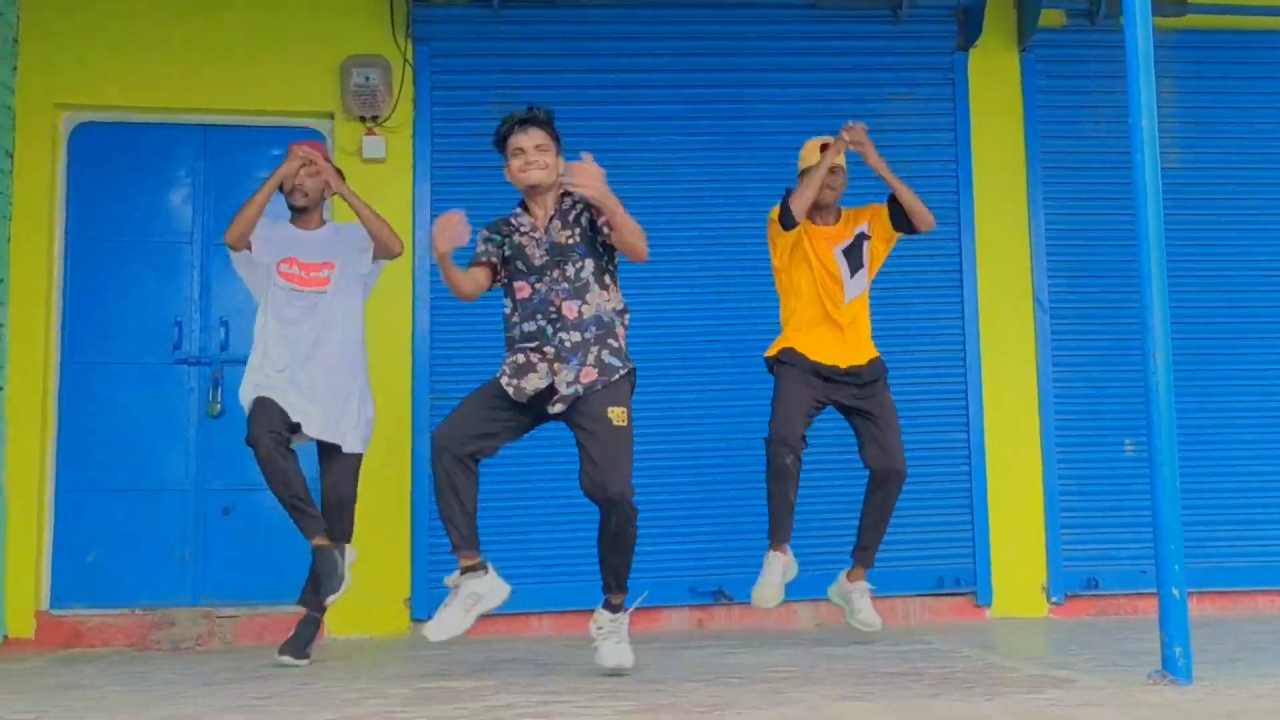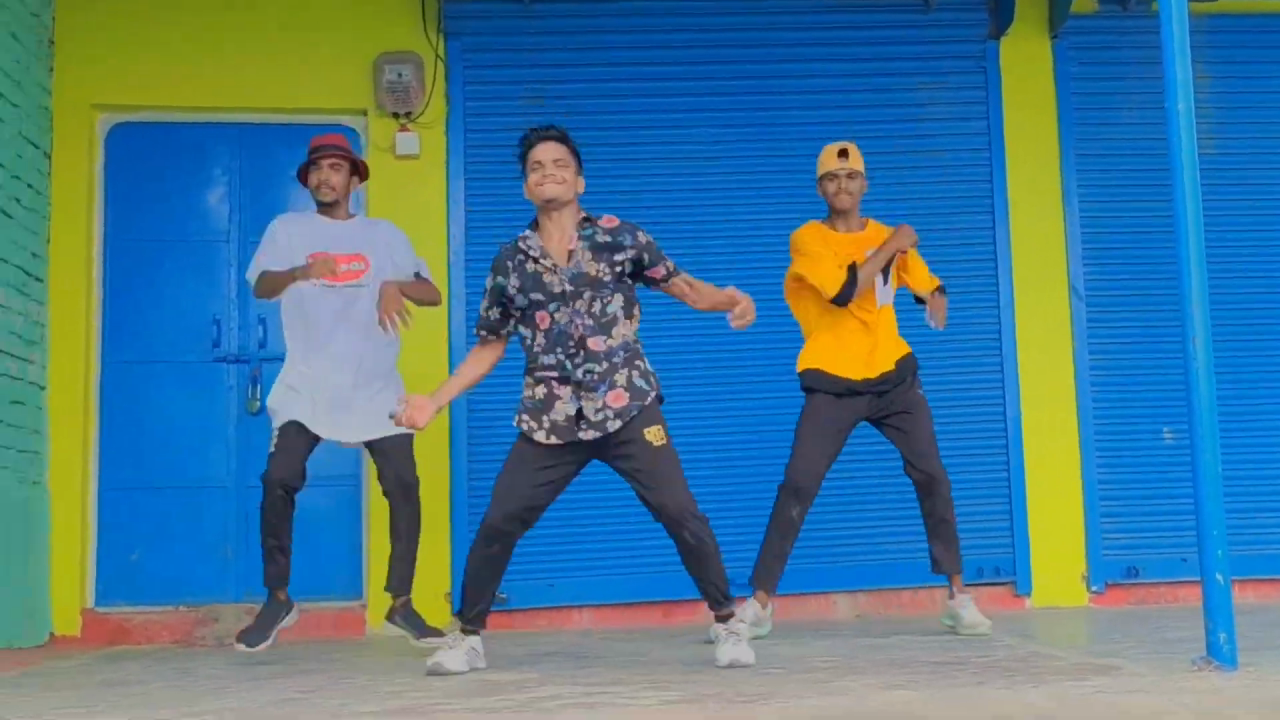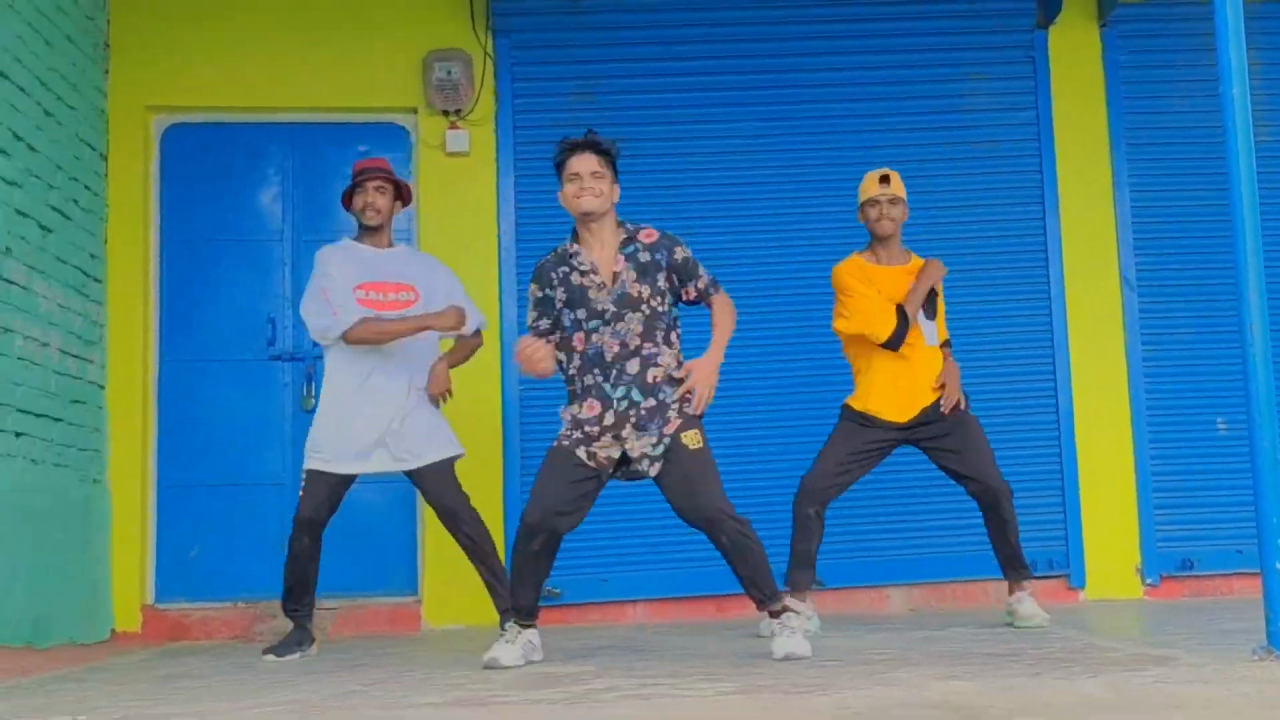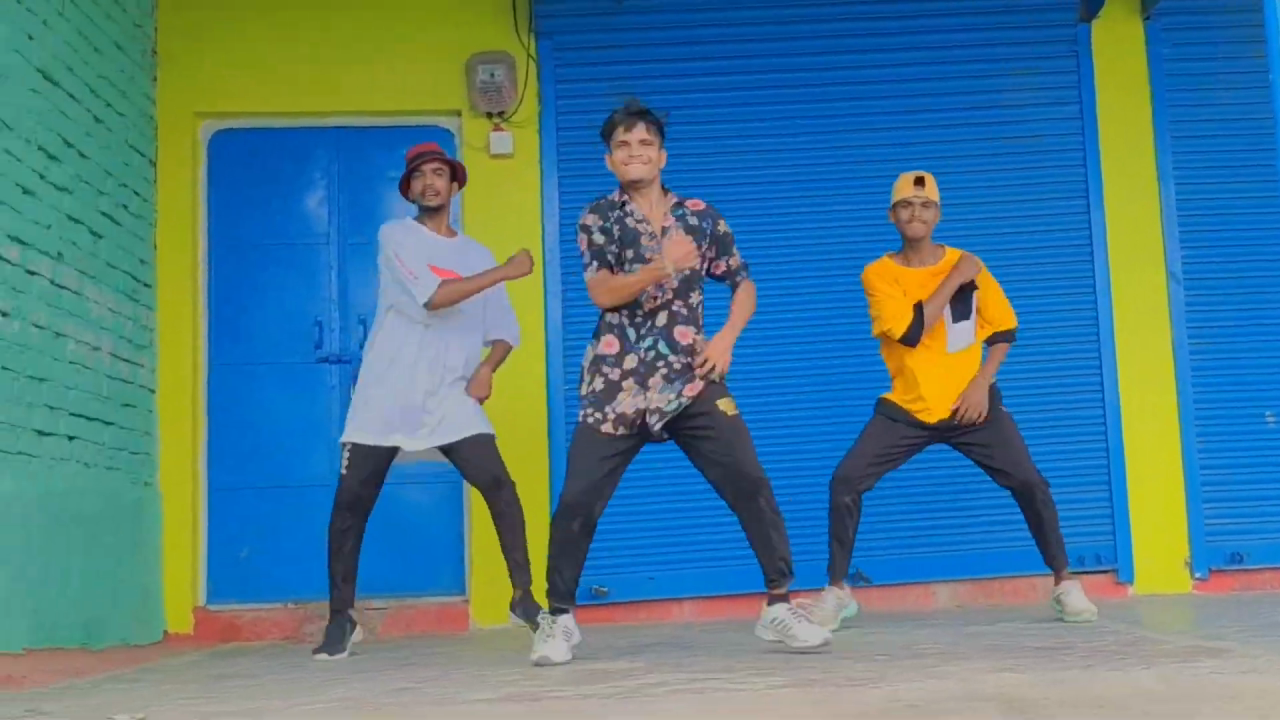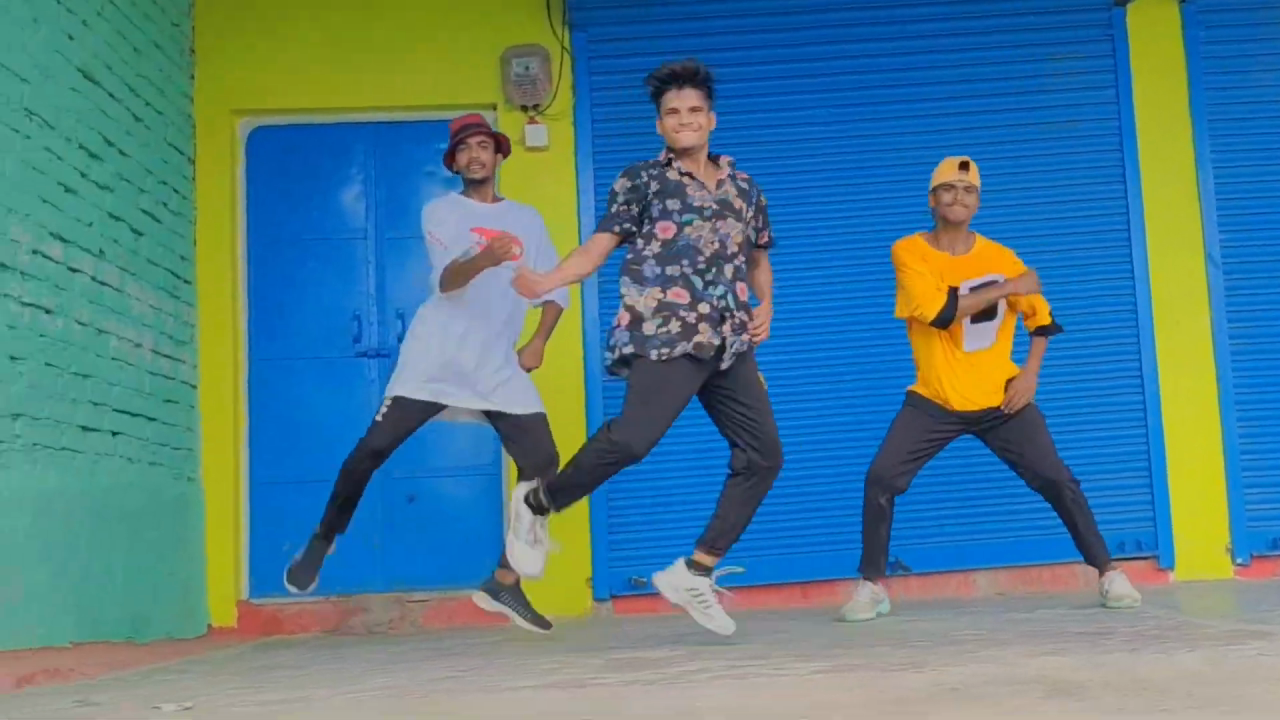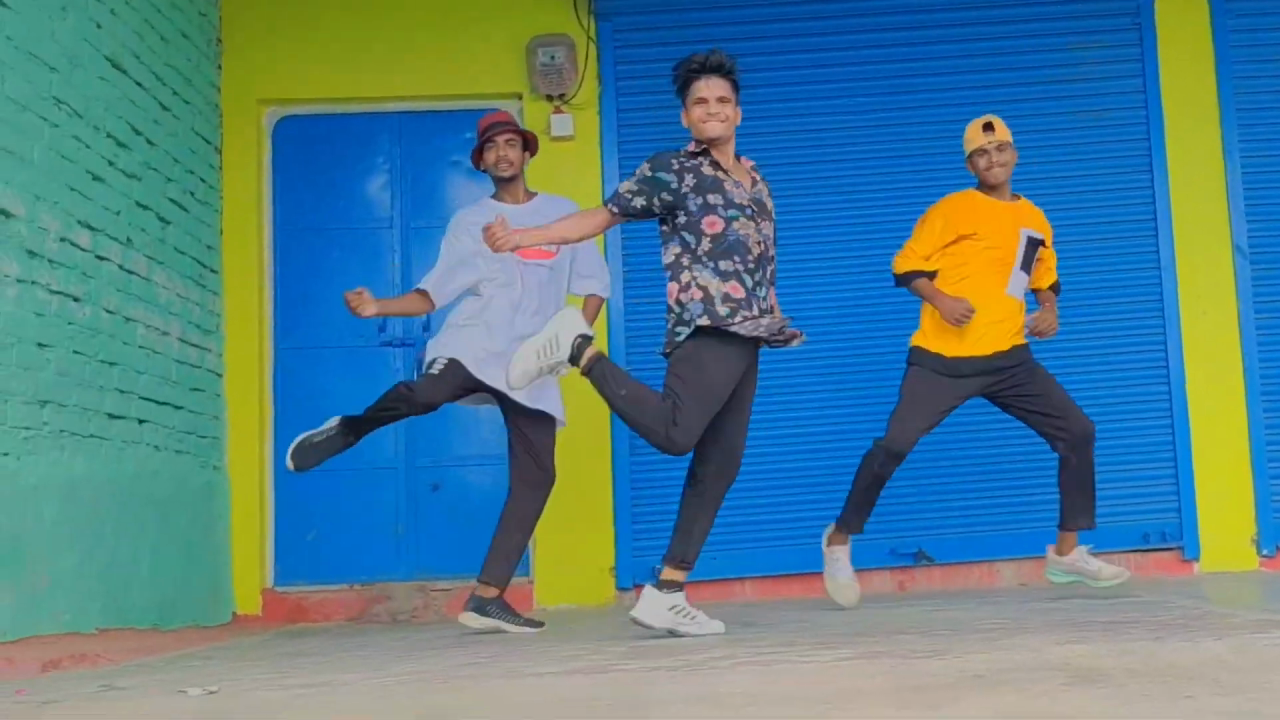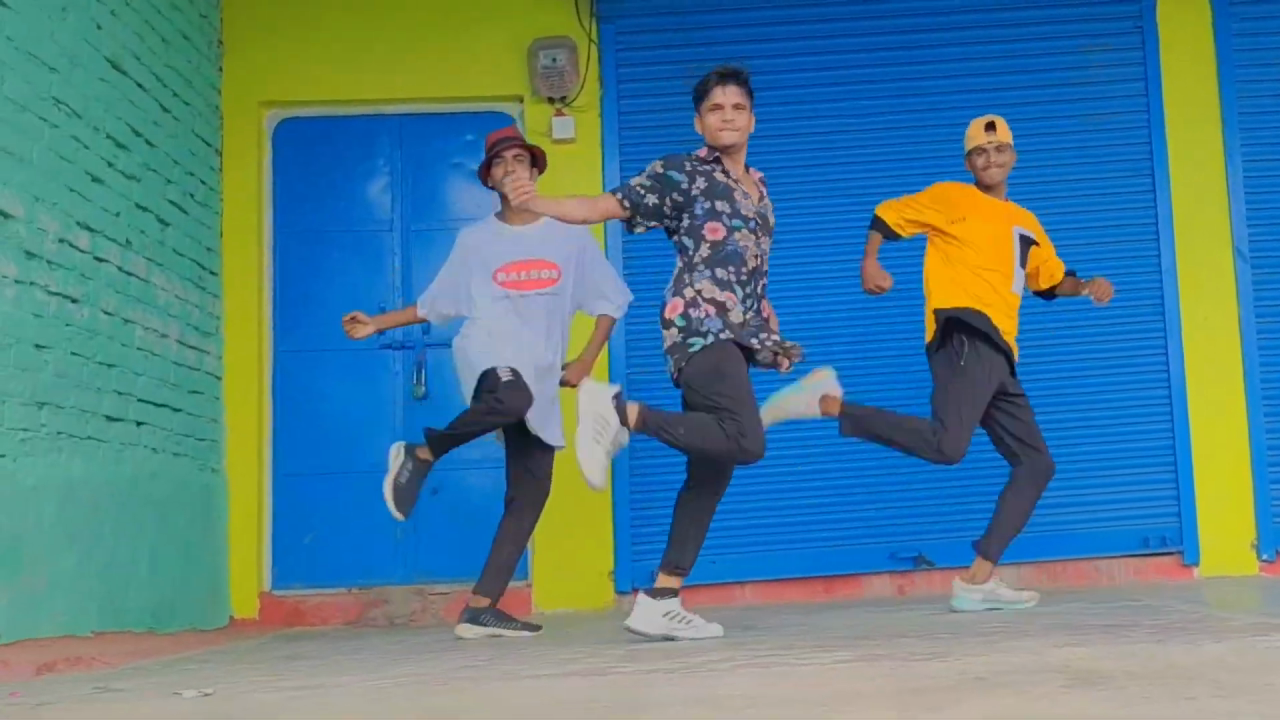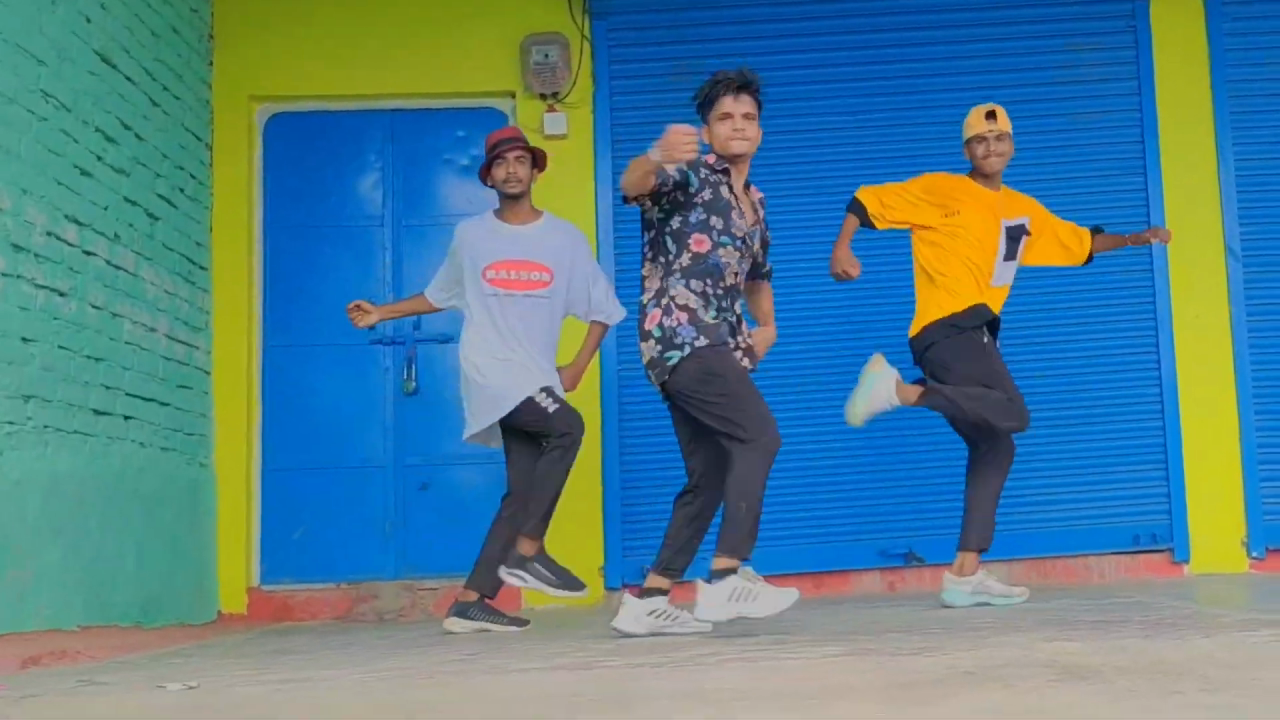
dt=0.1s
person 1, frame 1
left shoulder: (593, 213)
right shoulder: (501, 233)
left elbow: (638, 250)
right elbow: (468, 289)
left wrist: (603, 197)
right wrist: (443, 256)
left hip: (598, 372)
right hip: (527, 373)
left knee: (611, 492)
right knee: (449, 442)
left ankle: (612, 614)
right ankle: (474, 578)
person 1, frame 2
left shoulder: (617, 235)
right shoulder: (509, 262)
left elbow: (679, 285)
right elbow: (491, 344)
left wrist: (725, 298)
right wrist: (438, 399)
left hip: (625, 402)
right hip: (553, 413)
left knee: (676, 510)
right knee: (500, 524)
left ankle: (728, 621)
right ankle: (468, 634)
person 1, frame 3
left shoulder: (659, 247)
right shoulder: (551, 272)
left elbow: (719, 301)
right elbow: (541, 348)
left wrist: (711, 360)
right wrist: (531, 357)
left hip: (667, 414)
right hip: (592, 426)
left knee: (715, 516)
right knee: (537, 524)
left ankle: (781, 615)
right ankle: (522, 630)
person 1, frame 4
left shoulder: (697, 216)
right shoulder: (596, 220)
left elbow: (742, 285)
right elbow: (604, 294)
left wrist: (726, 338)
right wrist: (660, 266)
left hip: (690, 381)
right hip: (618, 386)
left knee: (748, 486)
right knee: (577, 504)
left ankle: (781, 605)
right ankle: (558, 618)
person 1, frame 5
left shoulder: (746, 187)
right shoulder: (645, 180)
left elbow: (759, 259)
right elbow: (600, 243)
left wrist: (764, 305)
right wrist: (550, 280)
left hip: (730, 344)
right hip: (668, 337)
left knee: (763, 456)
right knee: (632, 439)
left ankle: (694, 573)
right ankle: (537, 504)
person 1, frame 6
left shoulder: (755, 180)
right shoulder: (670, 170)
right elbow: (602, 215)
left wrist: (768, 307)
right wrist: (527, 237)
left hip: (744, 332)
right hip: (704, 322)
left knee: (719, 463)
right knee: (672, 430)
left ankle: (665, 594)
right ankle: (577, 347)
person 1, frame 7
left shoulder: (760, 190)
right shoulder: (680, 173)
right elbow: (610, 207)
left wrist: (767, 325)
right wrist: (539, 203)
left hip: (739, 339)
right hip: (703, 330)
left knee: (712, 471)
right knee: (741, 443)
left ankle: (660, 600)
right ankle: (617, 412)
person 1, frame 8
left shoulder: (752, 213)
right shoulder: (688, 171)
left elbow: (757, 280)
right elbow: (633, 186)
left wrist: (766, 325)
right wrist: (662, 152)
left hip: (712, 345)
right hip: (681, 337)
left knee: (708, 477)
right knee: (759, 437)
left ankle: (649, 601)
right ankle: (729, 575)
person 2, frame 1
left shoulder: (352, 242)
right shoulder: (265, 238)
left elbow: (394, 246)
right elbow: (232, 237)
left wrist: (342, 189)
right wrist: (278, 174)
left hip: (338, 393)
right hip: (276, 383)
left knee: (337, 506)
right knee: (265, 438)
left ankle: (310, 619)
right ankle: (326, 545)
person 2, frame 2
left shoulder: (384, 234)
right shoulder: (287, 229)
left elbow: (432, 293)
right elbow: (259, 286)
left wrist: (398, 287)
right wrist: (303, 268)
left hip: (372, 385)
right hip: (306, 382)
left knee: (404, 487)
right knee: (281, 481)
left ankle: (401, 603)
right ankle: (277, 599)
person 2, frame 3
left shoulder: (425, 268)
right shoulder: (332, 260)
left elbow: (473, 332)
right elbow: (350, 331)
left wrist: (444, 362)
right wrist: (425, 323)
left hip: (414, 415)
right hip: (348, 417)
left knee: (458, 513)
right knee: (308, 520)
left ankle: (511, 612)
right ankle: (300, 625)
person 2, frame 4
left shoulder: (477, 248)
right shoulder: (396, 236)
left elbow: (503, 332)
right elbow: (433, 299)
left wrist: (484, 370)
right wrist: (501, 274)
left hip: (450, 397)
right hip: (387, 392)
left knee: (500, 490)
right knee: (352, 501)
left ankle: (527, 601)
right ankle: (341, 616)
person 2, frame 5
left shoulder: (528, 219)
right shoulder: (441, 210)
left elbow: (554, 293)
right elbow: (447, 280)
left wrist: (539, 341)
right wrist: (485, 259)
left hip: (500, 367)
right hip: (436, 354)
left knee: (540, 462)
right knee: (374, 446)
left ankle: (505, 583)
right ankle: (324, 539)
person 2, frame 6
left shoulder: (560, 214)
right shoulder: (471, 220)
left elbow: (593, 286)
right elbow: (433, 292)
right wrist: (376, 307)
right hip: (475, 344)
left knee: (535, 479)
right knee: (424, 394)
left ankle: (489, 598)
right ankle: (345, 431)
person 2, frame 7
left shoulder: (572, 237)
right shoulder: (474, 240)
left elbow: (610, 302)
right elbow: (436, 302)
left wrist: (586, 360)
right wrist: (378, 323)
left hip: (541, 381)
right hip: (491, 362)
left knee: (529, 497)
right knee: (510, 400)
left ankle: (481, 607)
right ankle: (420, 453)
person 2, frame 8
left shoulder: (567, 238)
right shoulder: (470, 234)
left elbow: (602, 310)
right elbow: (443, 293)
left wrist: (580, 363)
right wrist: (380, 313)
left hip: (537, 381)
right hip: (492, 371)
left knee: (527, 490)
right knee: (567, 435)
left ankle: (472, 601)
right ankle: (525, 551)
person 3, frame 1
left shoulder: (866, 221)
right shoulder: (787, 227)
left elbow: (925, 222)
right elbow: (796, 206)
left wrist: (871, 156)
right wrist: (835, 147)
left hip: (860, 366)
right hip: (802, 360)
left knee: (890, 468)
right knee: (784, 440)
left ankle: (856, 580)
right ankle: (779, 553)
person 3, frame 2
left shoulder: (884, 235)
right shoulder: (806, 240)
left elbow: (927, 288)
right elbow: (846, 291)
left wrist: (936, 302)
right wrist: (891, 248)
left hip: (890, 375)
right hip: (831, 384)
left knee: (932, 478)
right knee: (799, 485)
left ankle: (957, 596)
right ankle: (759, 602)
person 3, frame 3
left shoulder: (924, 269)
right shoulder: (848, 275)
right elbow: (895, 334)
left wrist: (952, 376)
right wrist: (923, 283)
left hip: (934, 408)
right hip: (873, 415)
left knee: (993, 489)
right knee: (812, 492)
left ankle: (1018, 591)
right ankle: (799, 602)
person 3, frame 4
left shoulder: (966, 263)
right shoulder: (877, 273)
left elbow: (1001, 326)
right elbow: (914, 329)
left wrist: (984, 382)
right wrist: (953, 280)
left hip: (966, 404)
right hip: (905, 410)
left knee: (1030, 484)
right knee: (846, 480)
left ankle: (1063, 582)
right ankle: (837, 591)
person 3, frame 5
left shoulder: (1000, 258)
right shoulder: (909, 252)
left elbow: (1041, 318)
right elbow: (942, 312)
left wrist: (1030, 376)
right wrist: (1006, 290)
left hip: (1000, 397)
right hip: (935, 402)
left knee: (1057, 481)
right knee: (882, 479)
left ankle: (1108, 572)
right ankle: (872, 584)
person 3, frame 6
left shoulder: (1036, 217)
right shoulder: (955, 210)
left elbow: (1044, 280)
right elbow: (909, 270)
left wrist: (1049, 310)
right wrist: (942, 299)
left hip: (1006, 356)
right hip: (944, 357)
left knee: (1077, 432)
right knee: (891, 446)
left ankle: (1069, 551)
right ankle: (841, 539)
person 3, frame 7
left shoulder: (1025, 223)
right shoulder: (953, 198)
left elbow: (1051, 279)
right elbow: (885, 218)
left wrist: (1085, 286)
right wrist: (870, 262)
left hip: (993, 353)
right hip: (964, 336)
left knee: (1036, 463)
right knee: (946, 446)
left ankle: (978, 579)
right ankle: (824, 401)
person 3, frame 8
left shoulder: (1024, 210)
right shoulder: (939, 190)
left elbow: (1082, 245)
right elbow: (865, 201)
left wrist: (1138, 237)
right wrist: (842, 246)
left hip: (969, 334)
right hip: (951, 326)
left knee: (994, 445)
right knee: (1010, 415)
left ankle: (967, 574)
right ankle: (900, 389)
